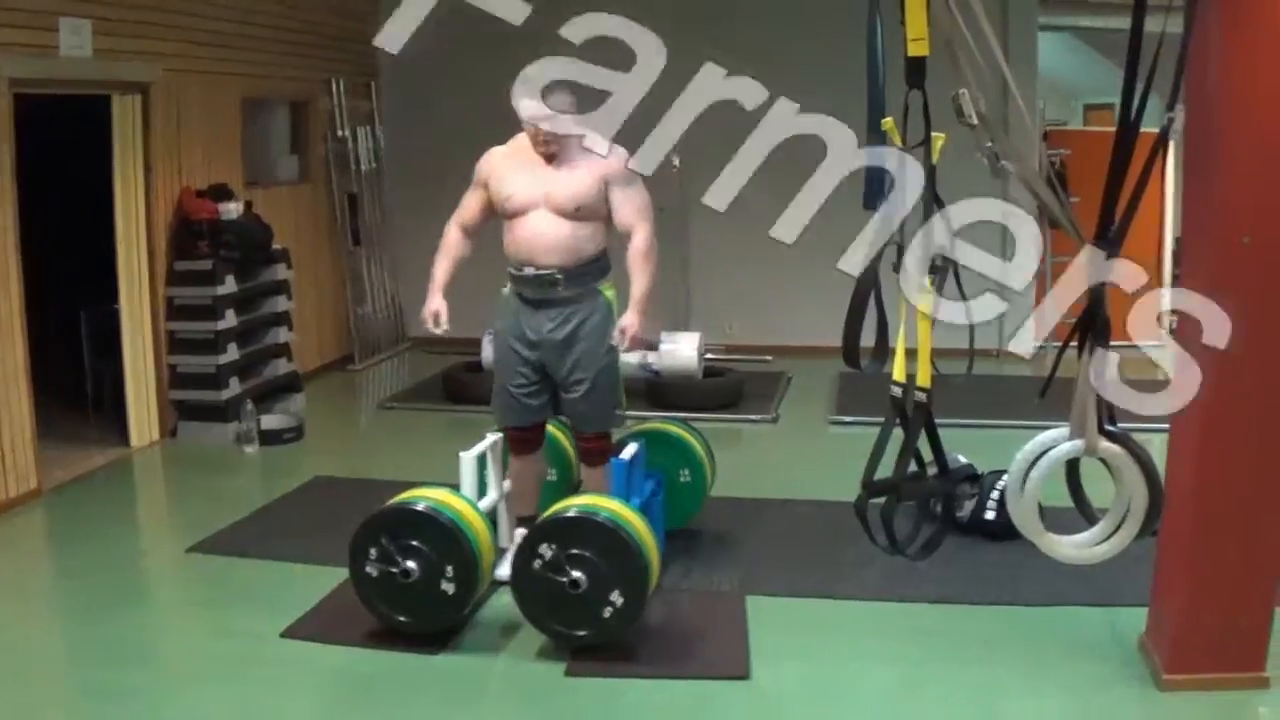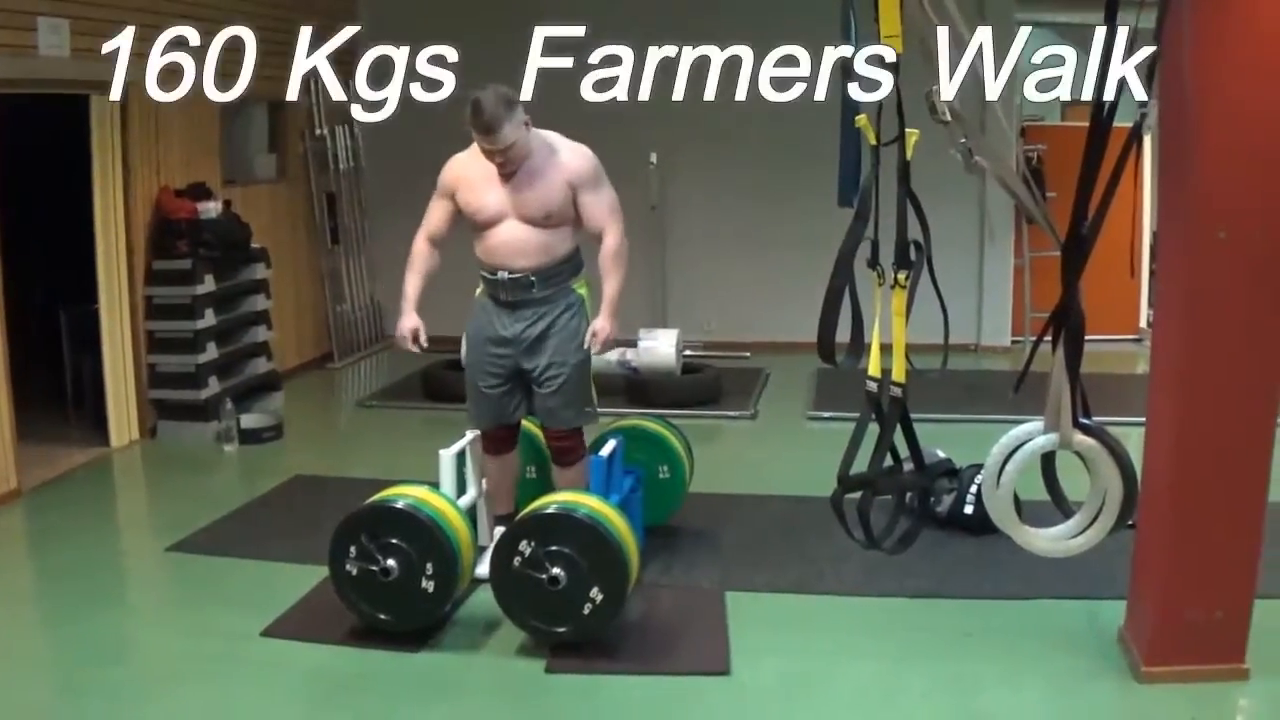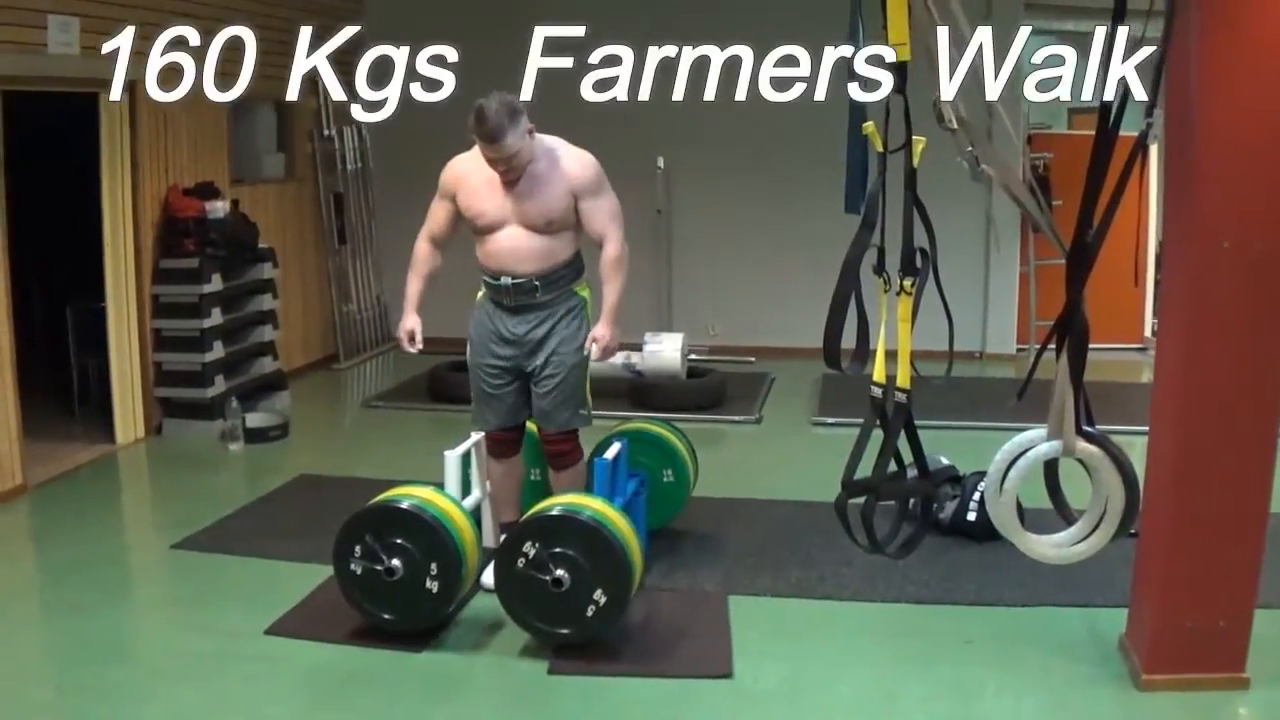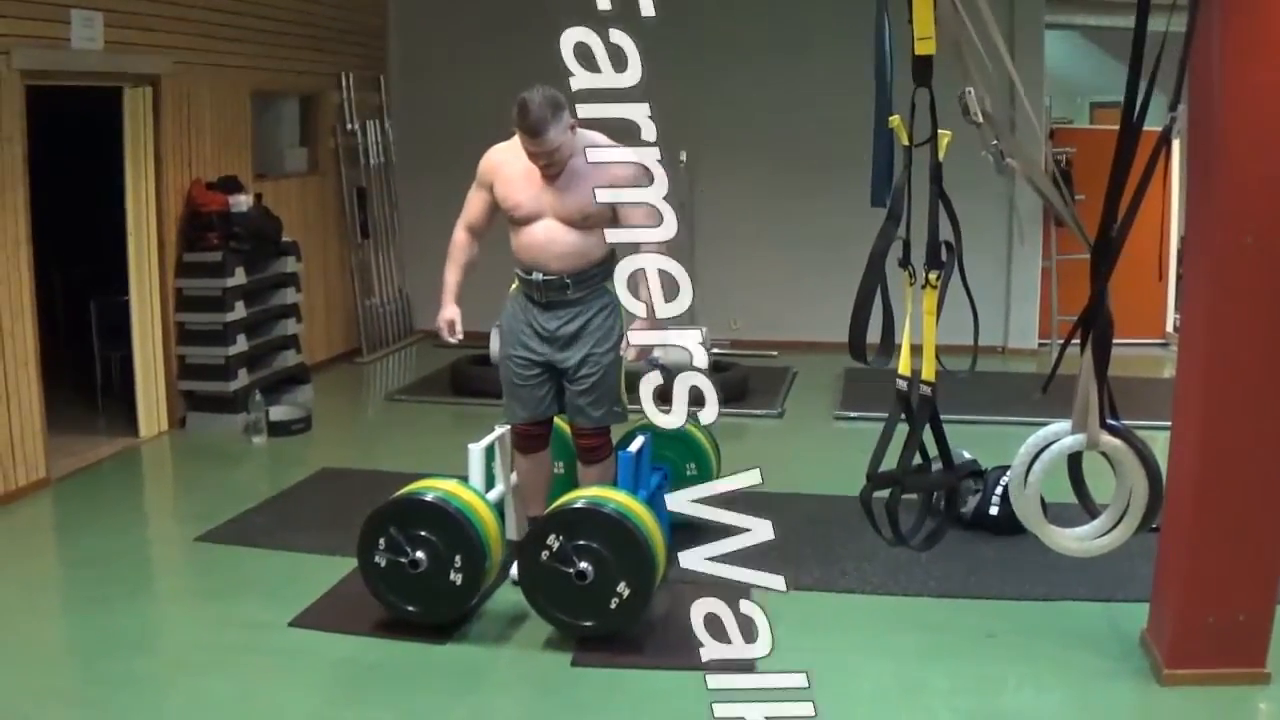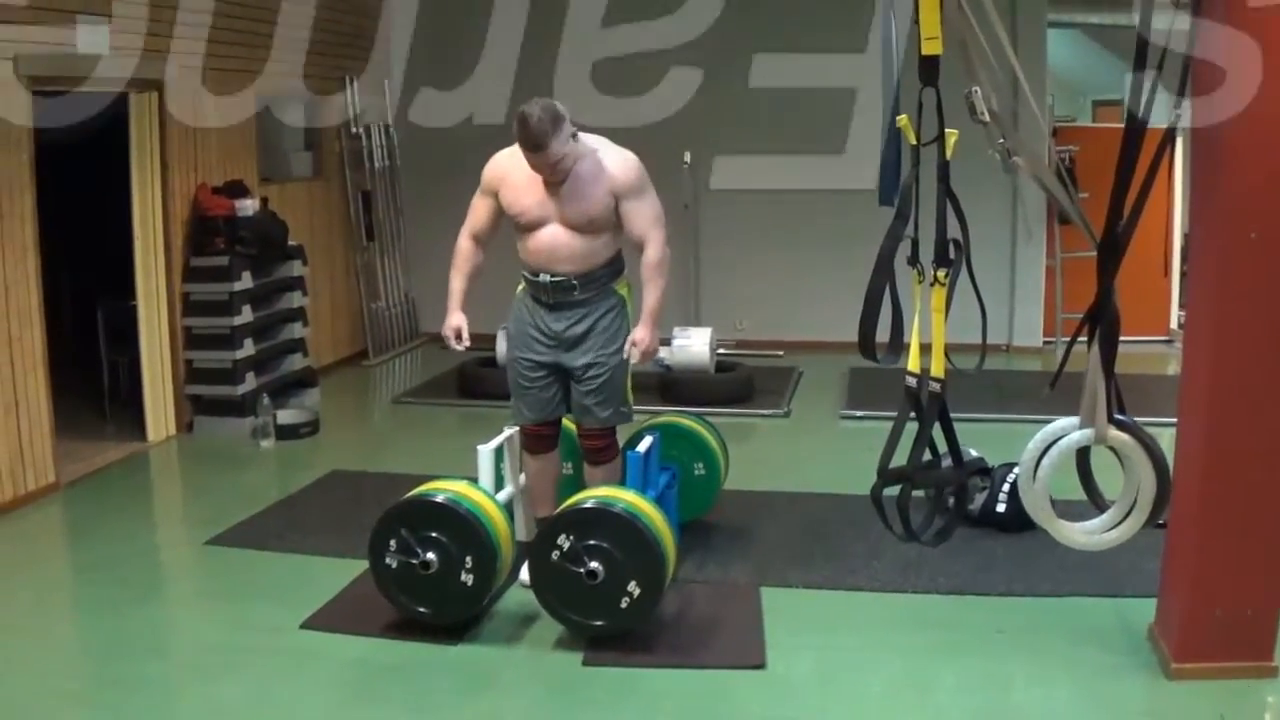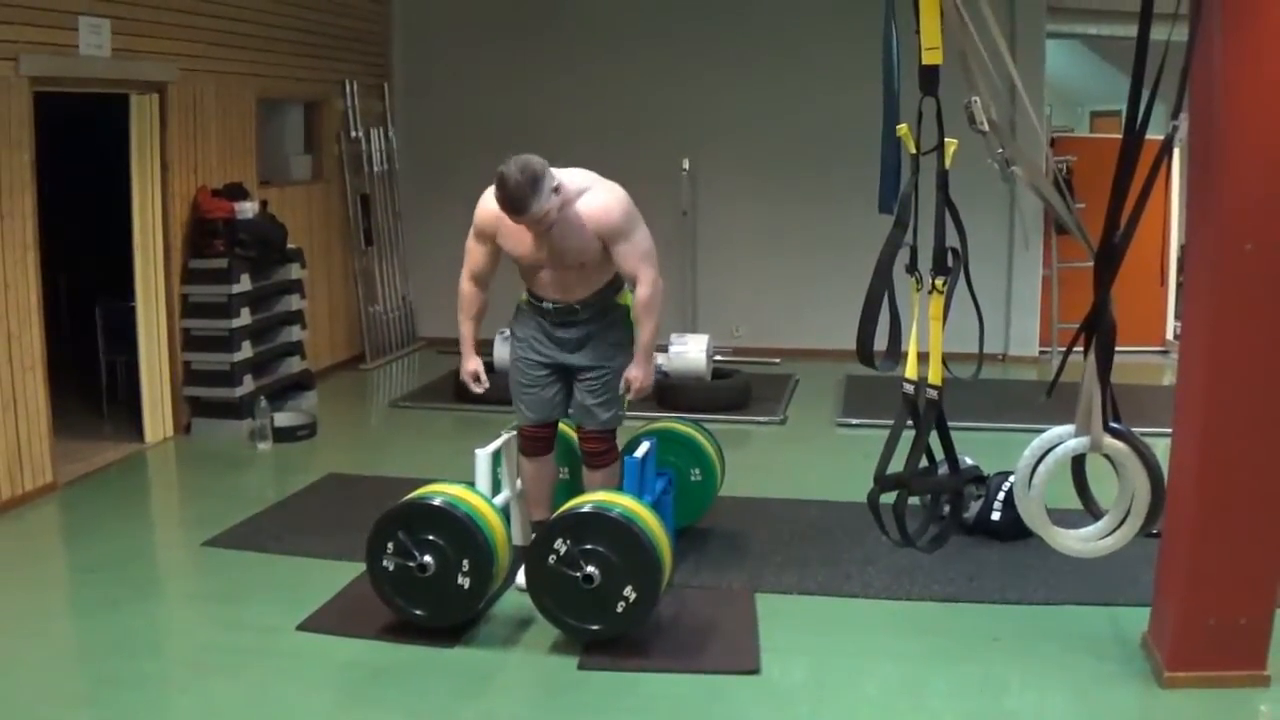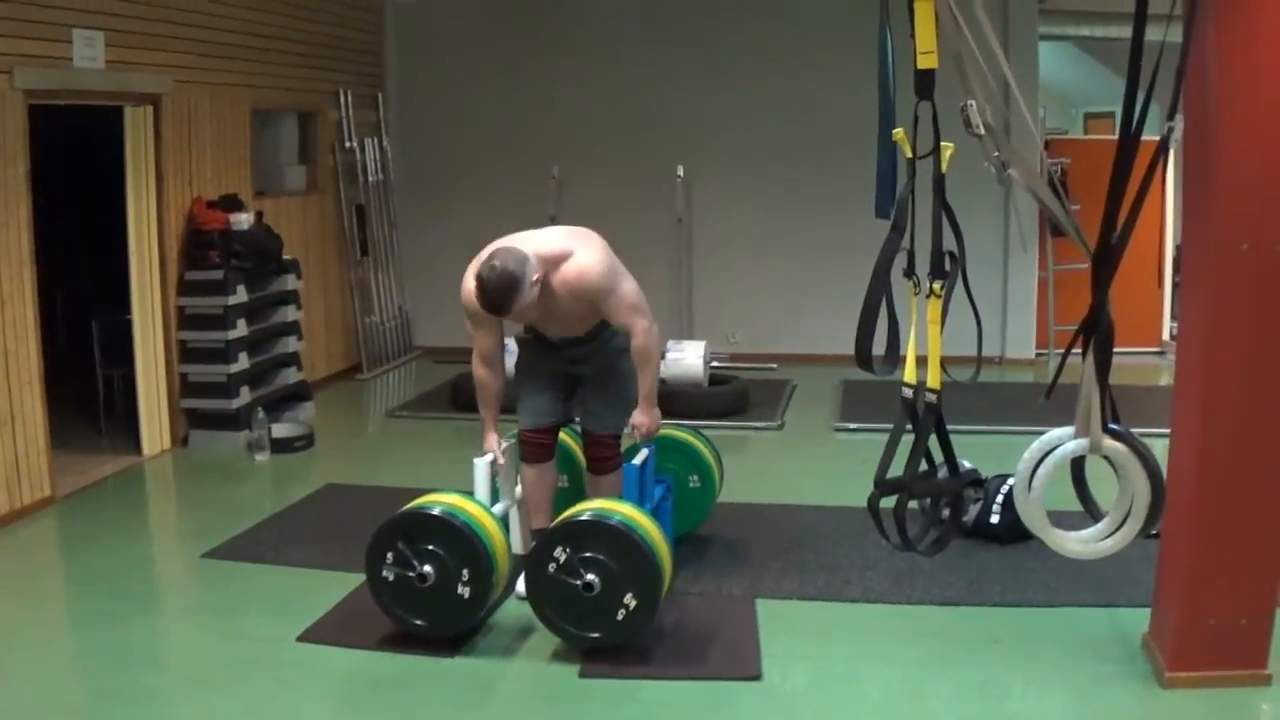
dt=0.7s
person 1, frame 1
left shoulder: (608, 161)
right shoulder: (496, 162)
left elbow: (641, 235)
right elbow: (461, 228)
left wrist: (637, 305)
right wrist: (437, 289)
left hip: (583, 305)
right hip: (519, 307)
left knee: (591, 432)
right knee: (520, 430)
right ankle: (524, 535)
person 1, frame 2
left shoulder: (574, 162)
right shoulder: (458, 171)
left elbow: (612, 235)
right elbow: (428, 240)
left wrist: (608, 310)
right wrist: (409, 307)
left hip: (557, 305)
right hip: (492, 307)
left knee: (563, 432)
right knee: (495, 428)
right ankle: (502, 532)
person 1, frame 3
left shoulder: (576, 167)
right shoulder: (459, 173)
left elbow: (612, 242)
right elbow: (430, 241)
left wrist: (608, 316)
right wrist: (411, 307)
left hip: (559, 309)
right hip: (494, 311)
left knee: (559, 434)
right knee: (500, 433)
right ankle: (509, 542)
person 1, frame 4
left shoulder: (615, 164)
right shoulder: (497, 162)
left elbow: (649, 239)
right elbow: (468, 230)
left wrist: (643, 316)
right wrist: (449, 298)
left hip: (590, 305)
right hip: (526, 304)
left knee: (591, 431)
right knee: (527, 428)
person 1, frame 5
left shoulder: (618, 167)
right shoulder: (501, 169)
left elbow: (654, 244)
right elbow: (471, 238)
left wrist: (648, 320)
right wrist: (455, 305)
left hip: (598, 307)
right hip: (532, 307)
left knee: (597, 432)
right knee: (536, 430)
person 1, frame 6
left shoulder: (606, 204)
right shoulder: (490, 210)
left elbow: (647, 280)
right elbow: (473, 281)
left wrist: (643, 358)
right wrist: (468, 350)
left hip: (600, 323)
right hip: (535, 322)
left knee: (596, 437)
right knee: (533, 433)
person 1, frame 7
left shoulder: (587, 266)
right shoulder: (475, 287)
left elbow: (643, 328)
right elbow: (487, 362)
left wrist: (646, 404)
right wrist: (490, 429)
left hip: (604, 341)
right hip: (542, 345)
left knee: (601, 442)
right knee: (533, 438)
